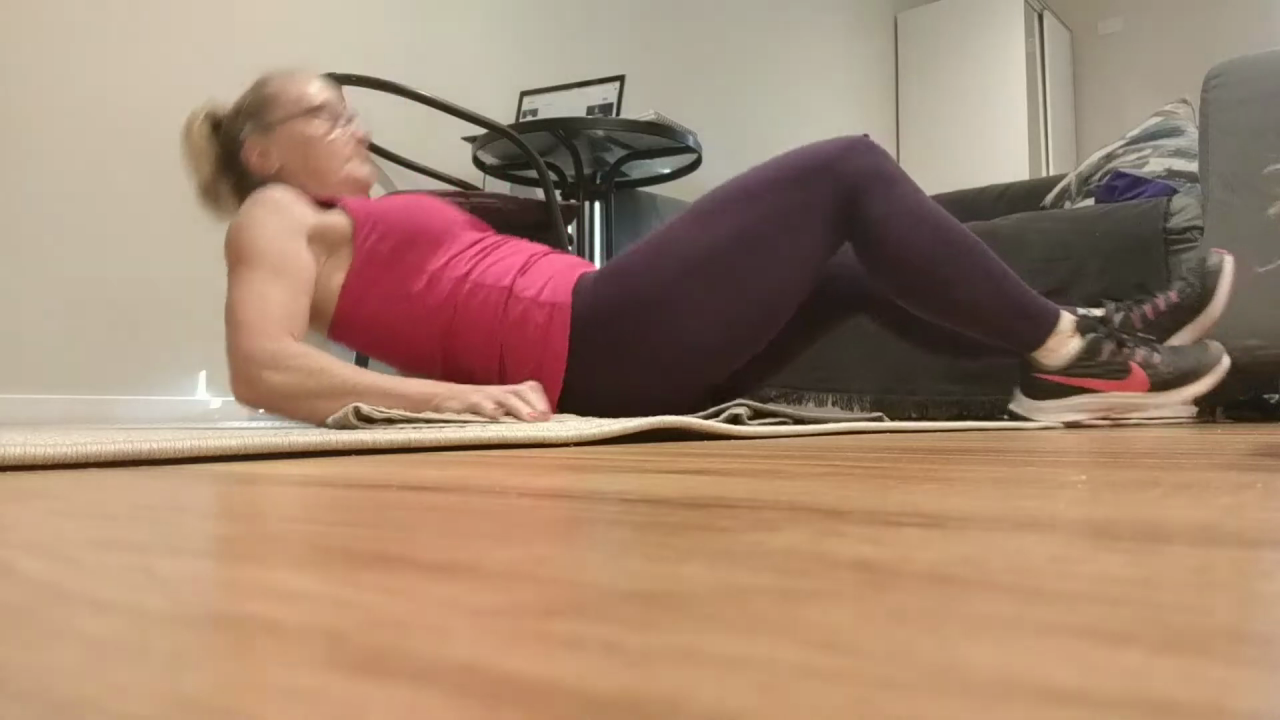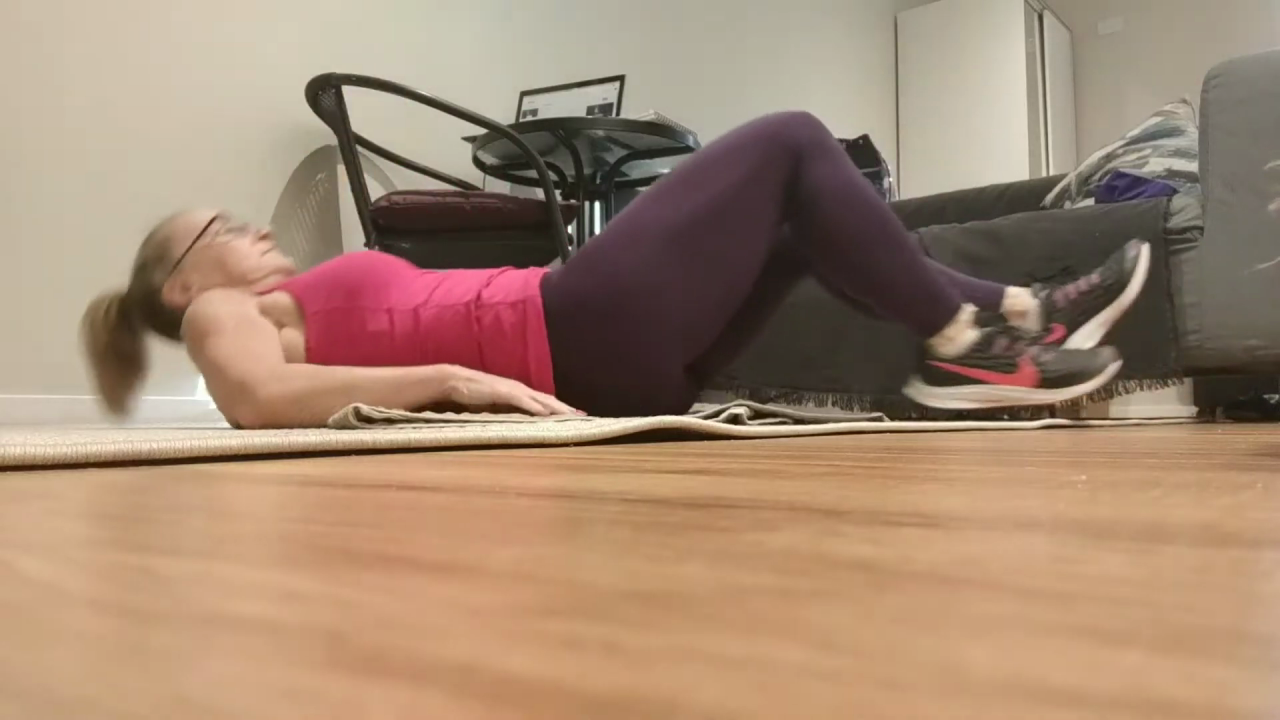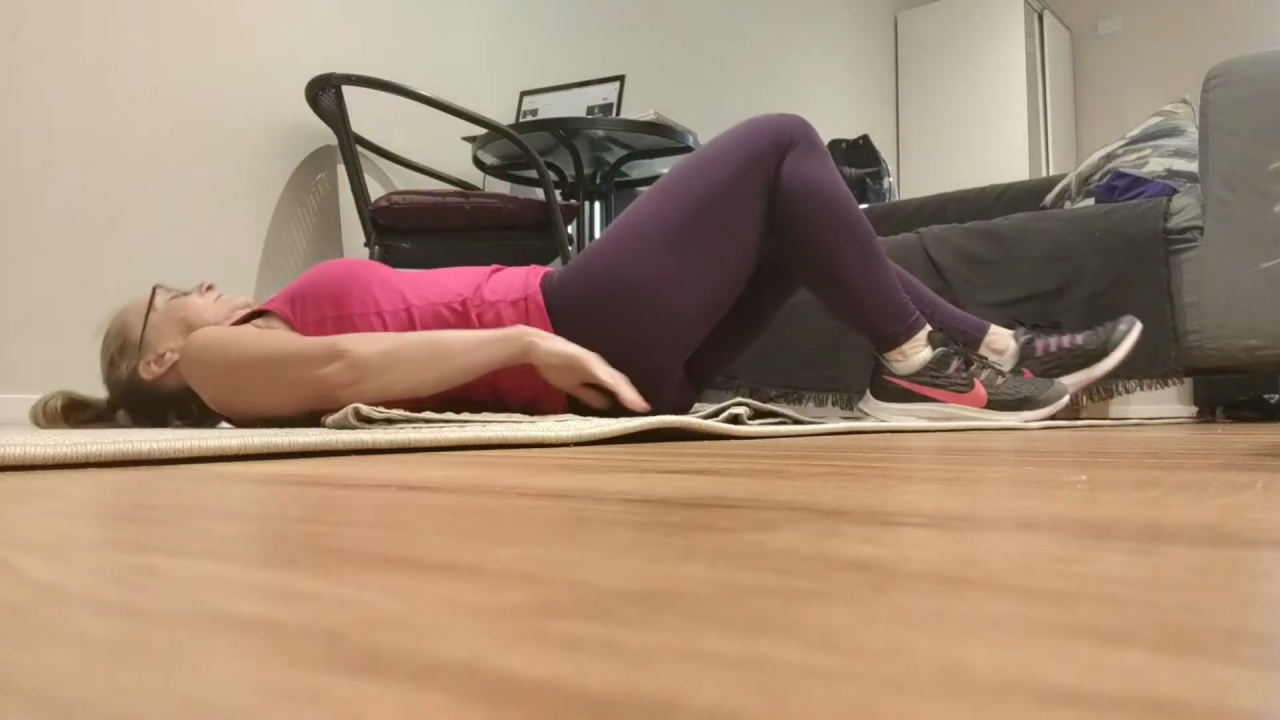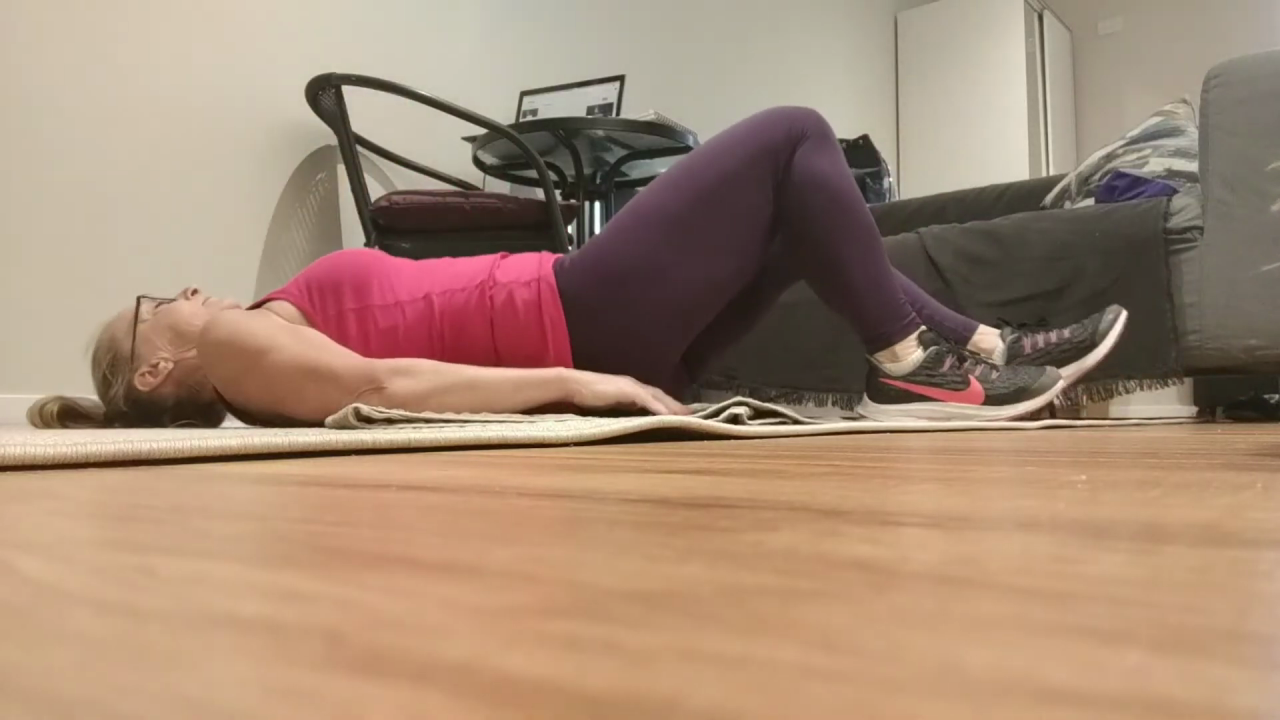
dt=0.3s
person 1, frame 1
left shoulder: (368, 232)
right shoulder: (278, 221)
left elbow: (458, 329)
right elbow: (263, 369)
right wrist: (449, 398)
left hip: (615, 348)
right hip: (598, 346)
left knee: (862, 262)
right knee: (848, 168)
left ankle: (1077, 338)
right ankle: (1070, 363)
person 1, frame 2
left shoulder: (307, 312)
right shoulder: (225, 317)
right elbow: (258, 402)
right wrist: (456, 379)
left hip: (598, 357)
right hip: (580, 339)
left knee: (800, 225)
right knee: (792, 141)
left ankle: (1009, 316)
right ankle: (967, 350)
person 1, frame 3
left shoulder: (275, 333)
right shoulder: (224, 359)
right elbow: (347, 371)
right wrist: (531, 343)
left hip: (585, 342)
right hip: (581, 325)
left knee: (800, 227)
right knee: (784, 141)
left ankle: (997, 349)
right ankle: (916, 368)
person 1, frame 4
left shoulder: (265, 336)
right shoulder: (241, 350)
right elbow: (383, 385)
right wrist: (569, 384)
left hip: (594, 336)
right hip: (585, 323)
left knee: (800, 220)
right knee: (794, 136)
left ankle: (981, 347)
right ankle: (908, 368)
